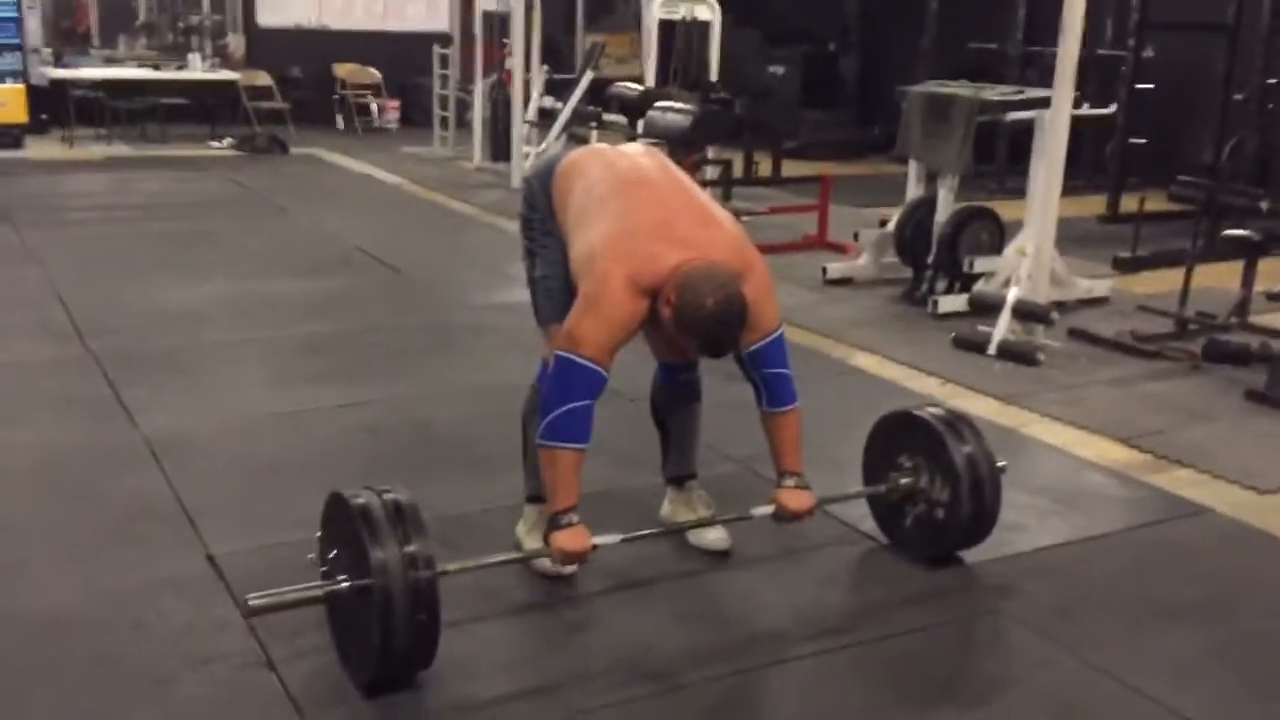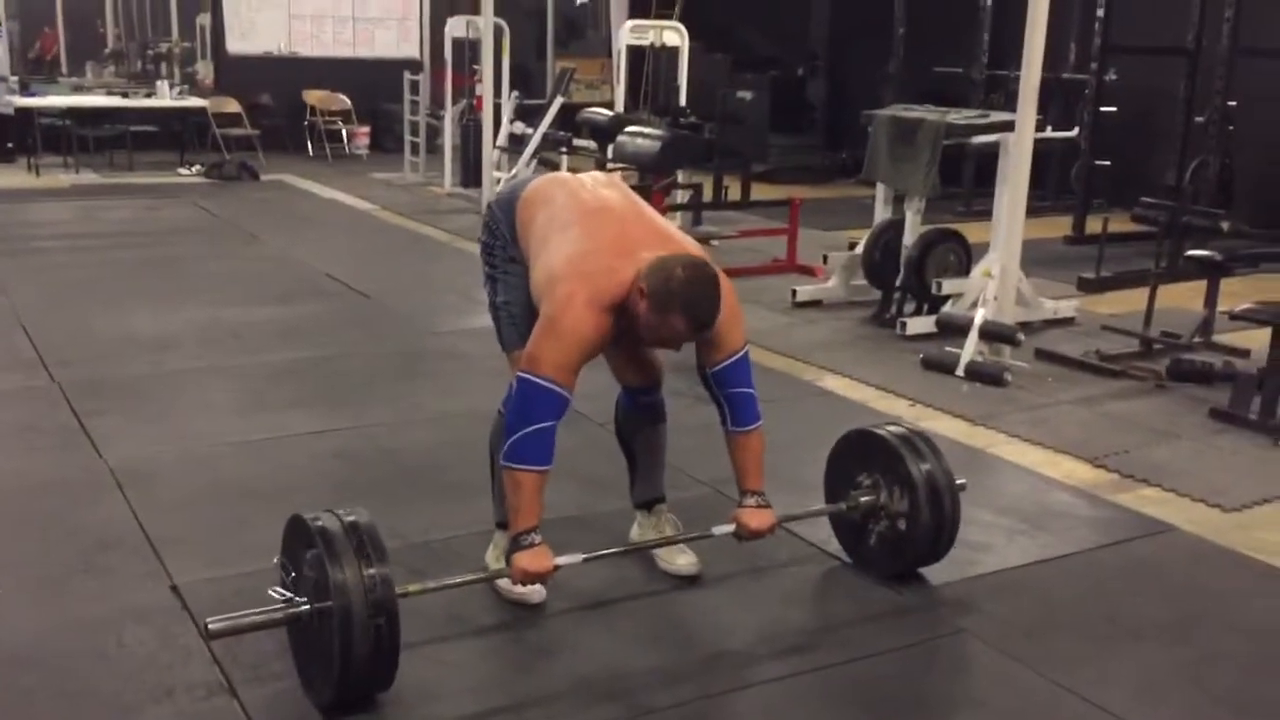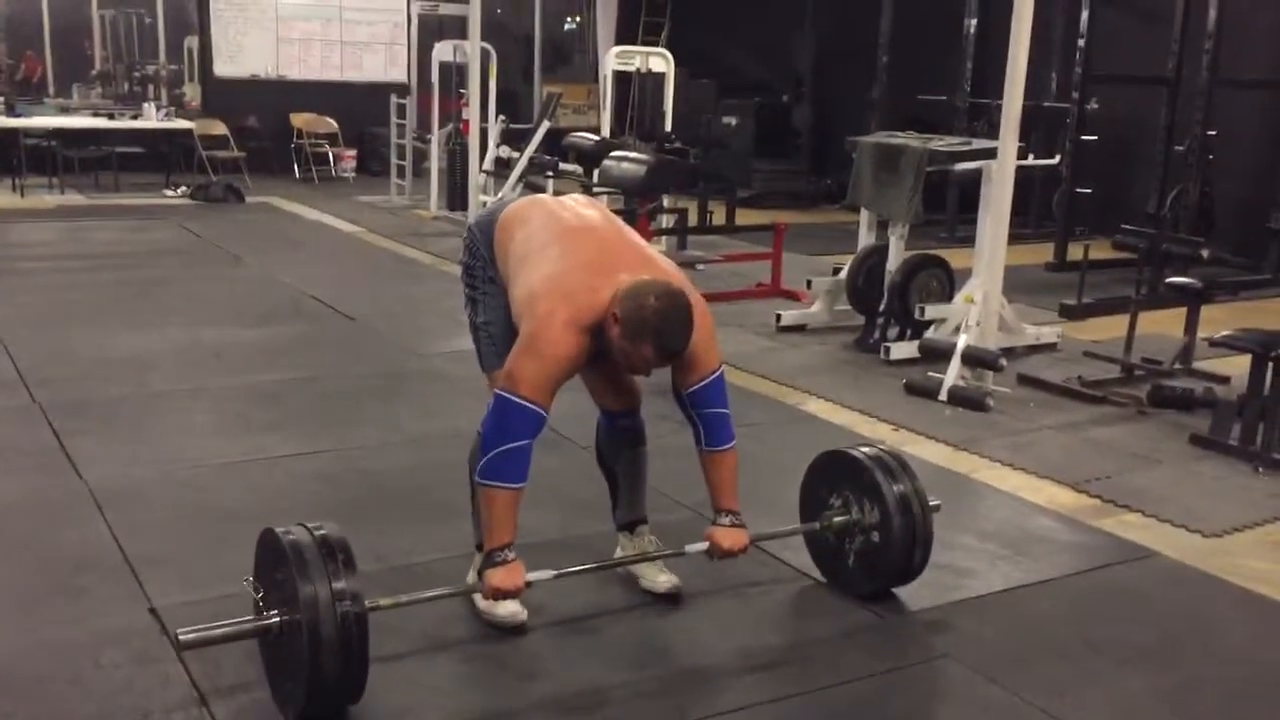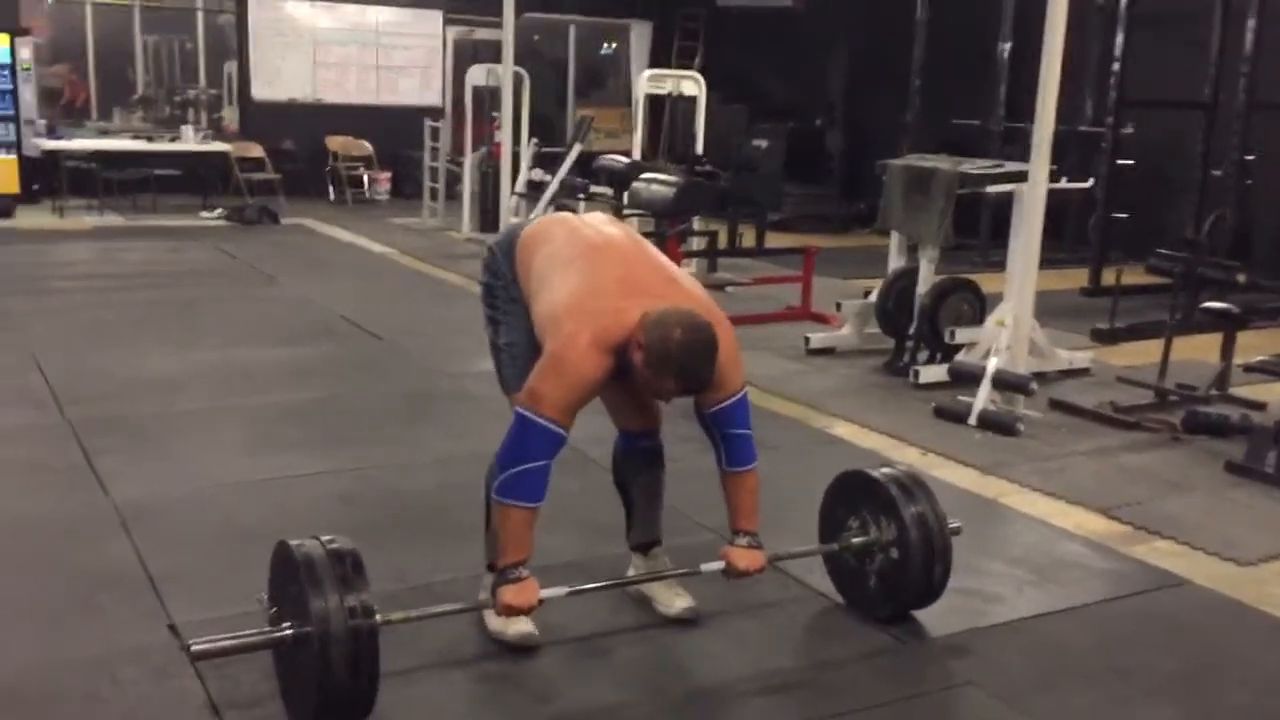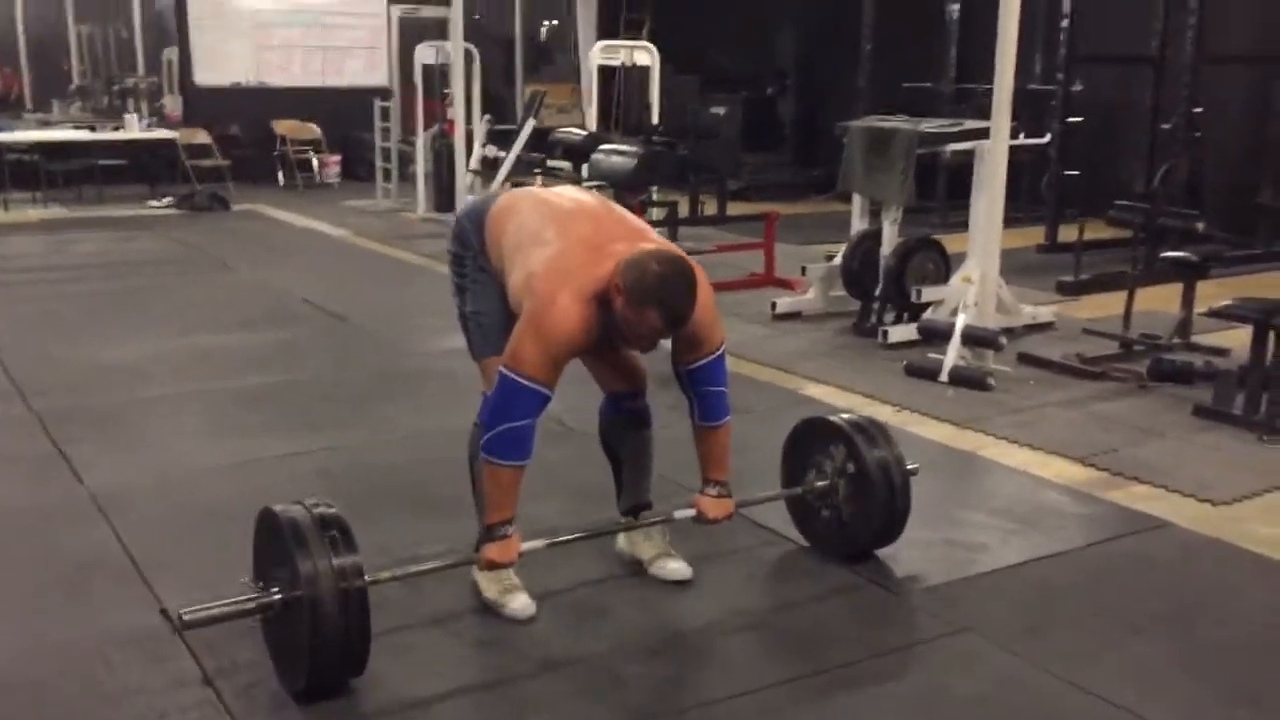
dt=1s
person 1, frame 1
left shoulder: (746, 273)
right shoulder: (619, 285)
left elbow: (772, 374)
right elbow: (570, 396)
left wrist: (792, 479)
right wrist: (566, 519)
left knee: (679, 362)
right knee: (567, 363)
left ankle: (682, 491)
right ankle: (540, 510)
person 1, frame 2
left shoulder: (711, 290)
right shoulder: (581, 305)
left elbow: (736, 393)
right elbow: (532, 416)
left wrist: (753, 497)
right wrist: (527, 539)
left knee: (644, 381)
right knee: (533, 390)
left ankle: (651, 516)
right ankle: (507, 536)
person 1, frame 3
left shoulder: (686, 314)
right shoulder: (559, 326)
left elbow: (711, 413)
right elbow: (509, 434)
left wrist: (727, 516)
right wrist: (500, 556)
left knee: (623, 404)
right knee: (511, 410)
left ankle: (634, 537)
right ankle: (484, 559)
person 1, frame 4
left shoulder: (712, 334)
right shoulder: (582, 346)
left elbow: (734, 434)
right elbow: (527, 451)
left wrist: (745, 536)
right wrist: (514, 573)
left knee: (643, 427)
right knee: (532, 431)
left ankle: (646, 558)
right ankle: (495, 578)
person 1, frame 5
left shoulder: (691, 294)
right shoulder: (563, 306)
left elbow: (708, 390)
right elbow: (512, 417)
left wrist: (716, 485)
right wrist: (500, 530)
right hip: (486, 239)
left knee: (628, 389)
right knee: (504, 401)
left ankle: (637, 525)
right ankle: (490, 557)
